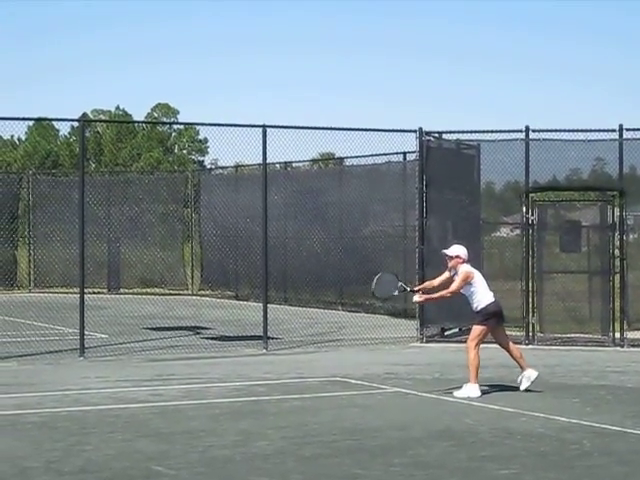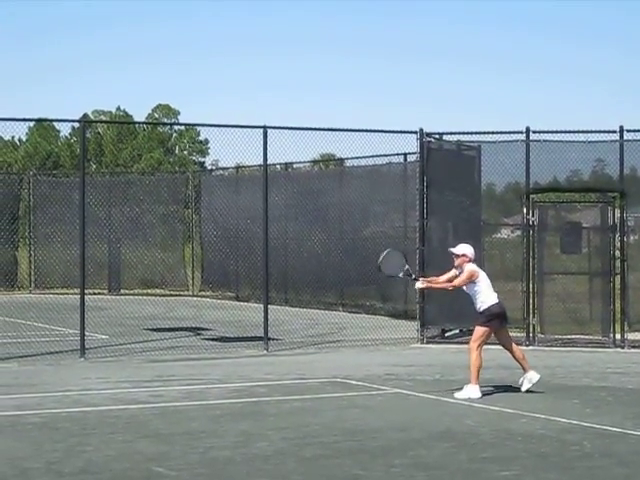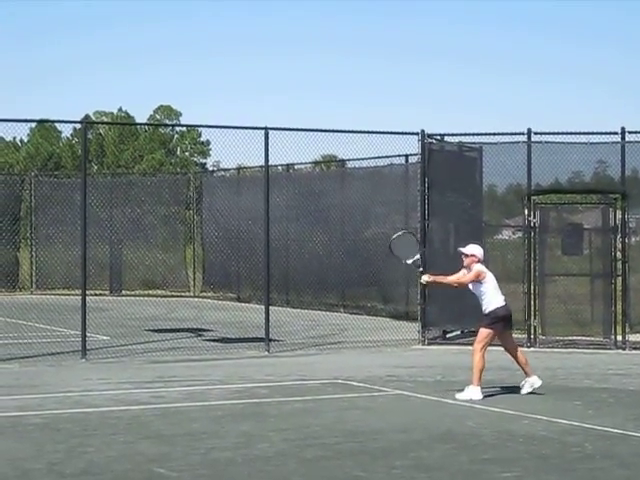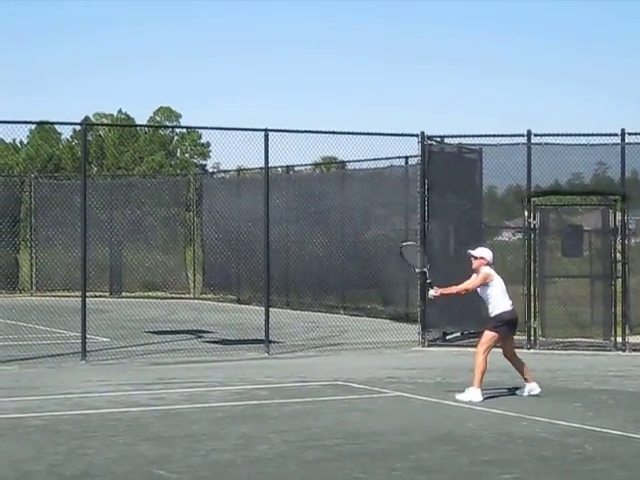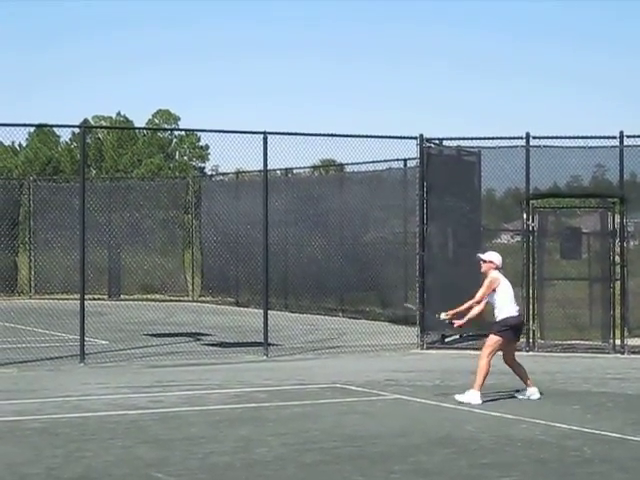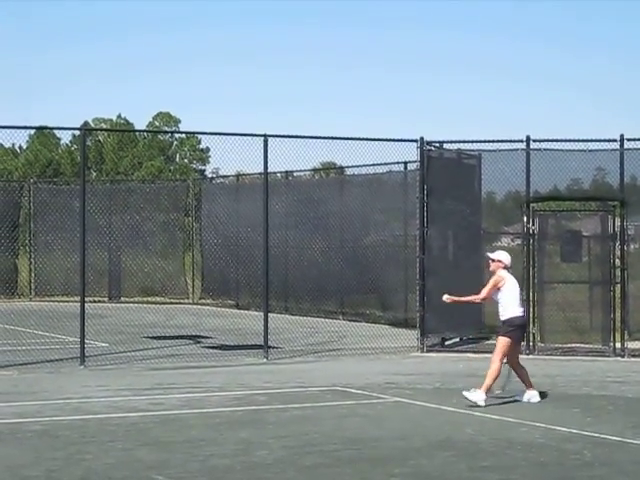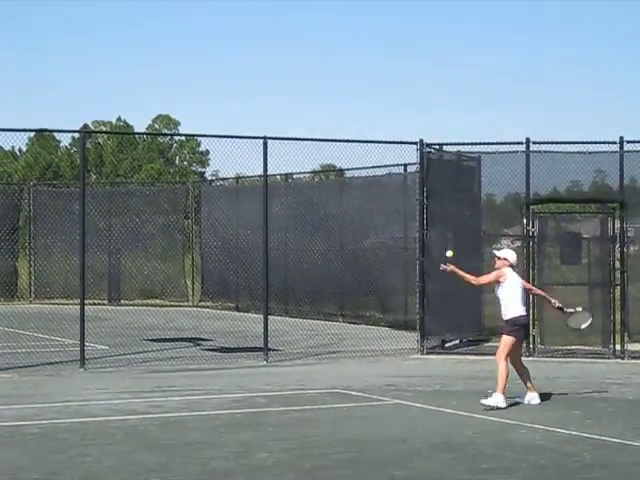
dt=0.1s
person 1, frame 1
left shoulder: (466, 272)
right shoulder: (453, 271)
left elbow: (449, 292)
right elbow: (435, 282)
left wrist: (426, 298)
right wrist: (420, 288)
left hip: (488, 310)
right hip: (490, 309)
left knee: (471, 345)
right knee: (505, 343)
left ankle: (472, 387)
right ankle: (527, 372)
person 1, frame 2
left shoulder: (471, 271)
right shoulder: (459, 270)
left elbow: (452, 286)
right elbow: (442, 279)
left wrist: (426, 284)
right wrist: (425, 280)
left hip: (491, 311)
right hip: (494, 310)
left knee: (474, 347)
right knee: (508, 344)
left ankle: (473, 388)
right ankle: (529, 374)
person 1, frame 3
left shoulder: (478, 270)
right shoulder: (468, 270)
left elbow: (457, 282)
right elbow: (450, 279)
left wrist: (432, 279)
right wrist: (432, 277)
left hip: (496, 313)
right hip: (500, 312)
left knee: (478, 348)
right knee: (511, 348)
left ankle: (474, 389)
right ankle: (531, 378)
person 1, frame 4
left shoulder: (486, 273)
right shoulder: (478, 275)
left elbow: (465, 289)
right elbow: (462, 289)
left wrist: (441, 291)
right wrist: (440, 291)
left hip: (502, 317)
right hip: (506, 317)
left knee: (481, 351)
right knee: (509, 353)
left ankle: (475, 391)
right ankle: (531, 384)
person 1, frame 5
left shoulder: (493, 278)
right shoulder: (491, 279)
left elbow: (476, 301)
right elbow: (480, 305)
left wrist: (453, 312)
right wrist: (464, 320)
left hip: (507, 322)
right hip: (512, 322)
left knee: (485, 355)
right knee: (509, 359)
left ankle: (475, 393)
right ankle: (531, 389)
person 1, frame 6
left shoulder: (499, 277)
right shoulder: (507, 278)
left elbow: (480, 298)
left wrist: (454, 299)
left hip: (512, 322)
right hip: (515, 321)
left knee: (497, 357)
right knee: (513, 361)
left ankle: (481, 393)
right ankle: (532, 392)
person 1, frame 7
left shoulder: (501, 274)
right shoulder: (515, 278)
left elbow: (476, 281)
right elbow: (533, 289)
left wrist: (454, 270)
right wrist: (550, 299)
left hip: (515, 322)
right hip: (517, 321)
left knee: (501, 357)
right knee: (516, 361)
left ankle: (499, 396)
right ankle: (532, 394)
